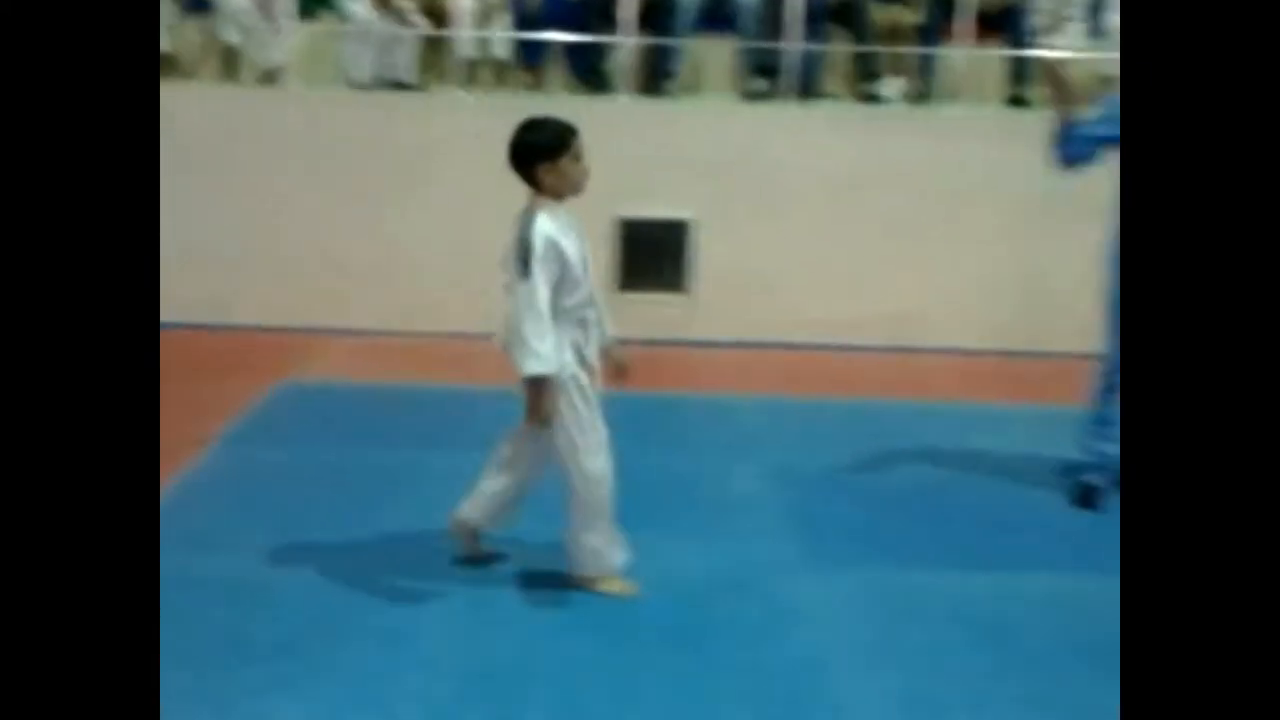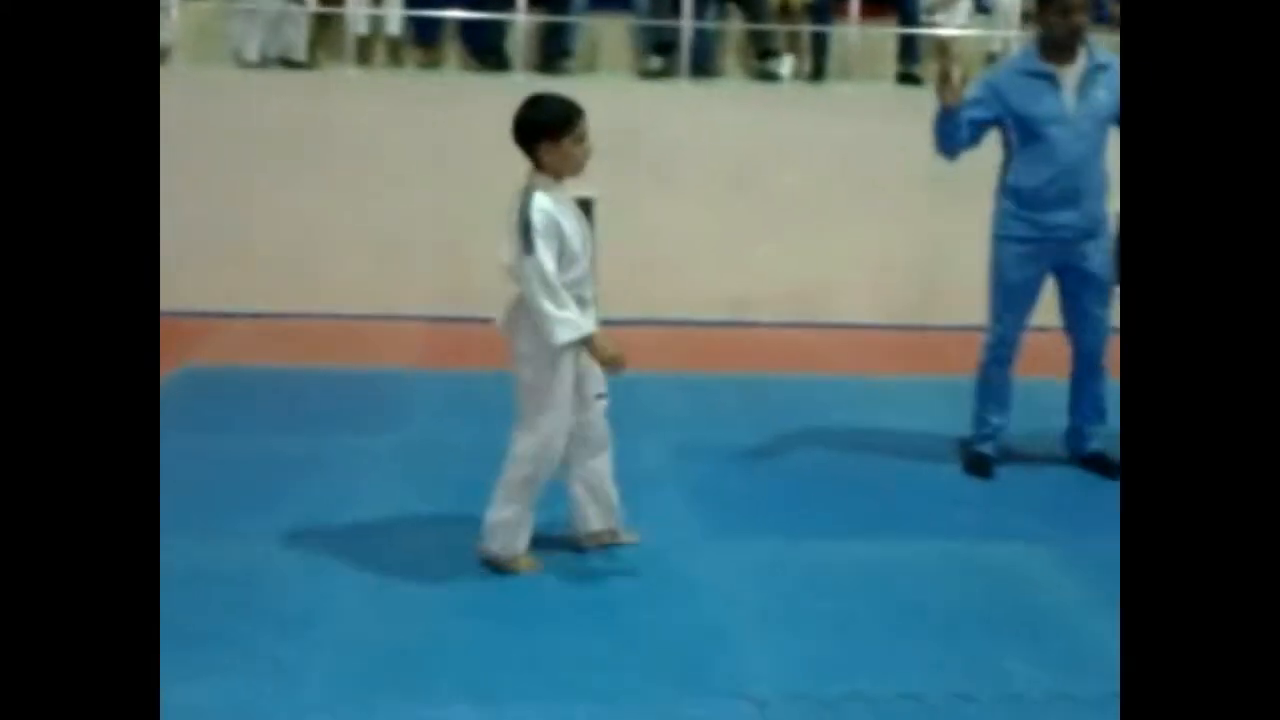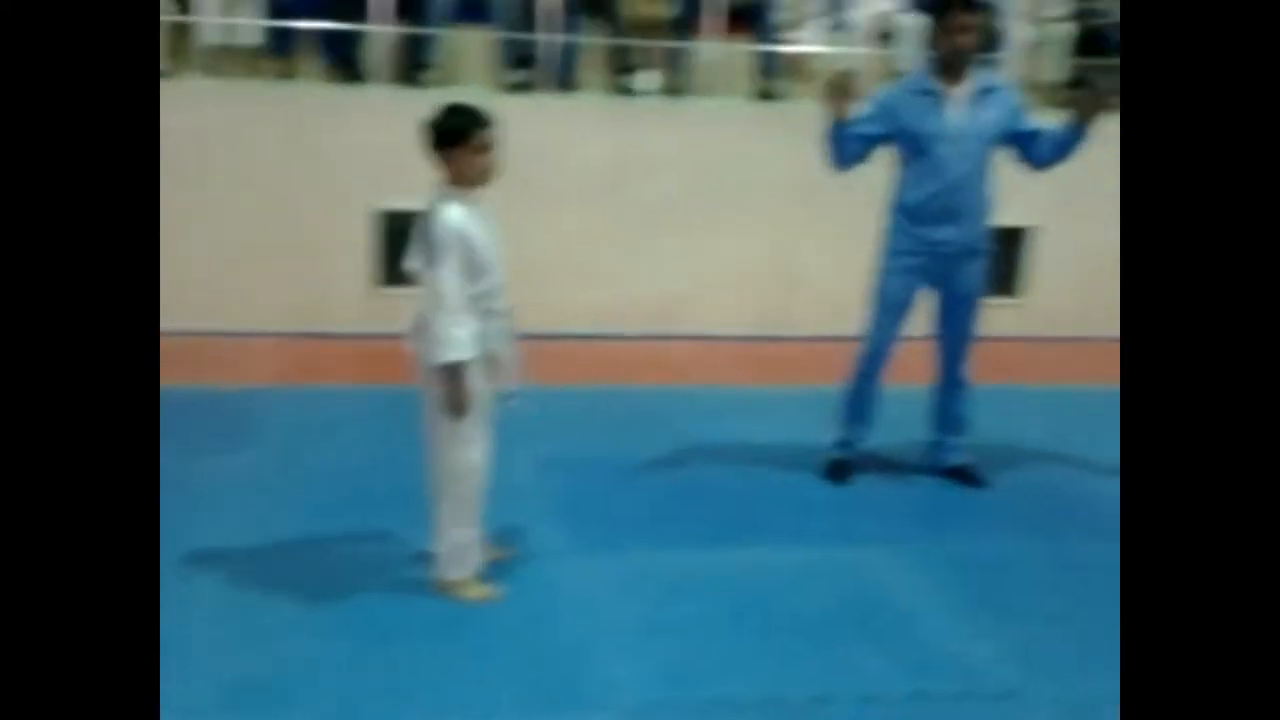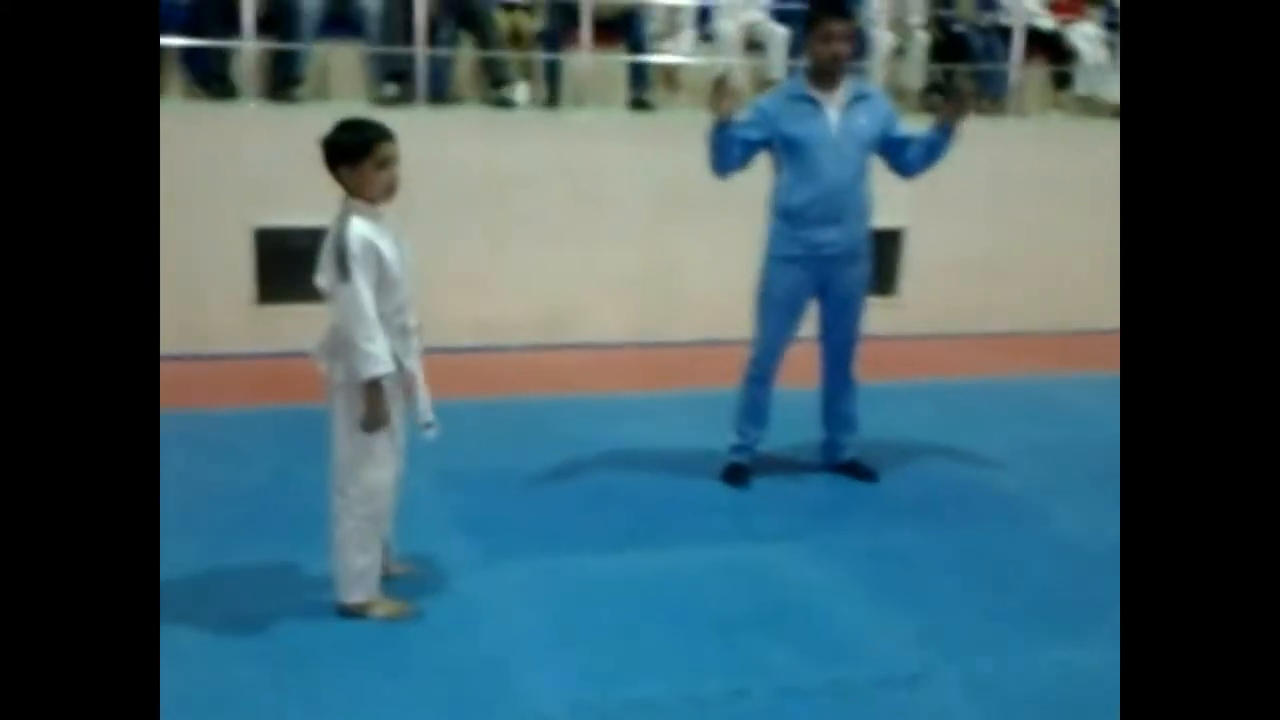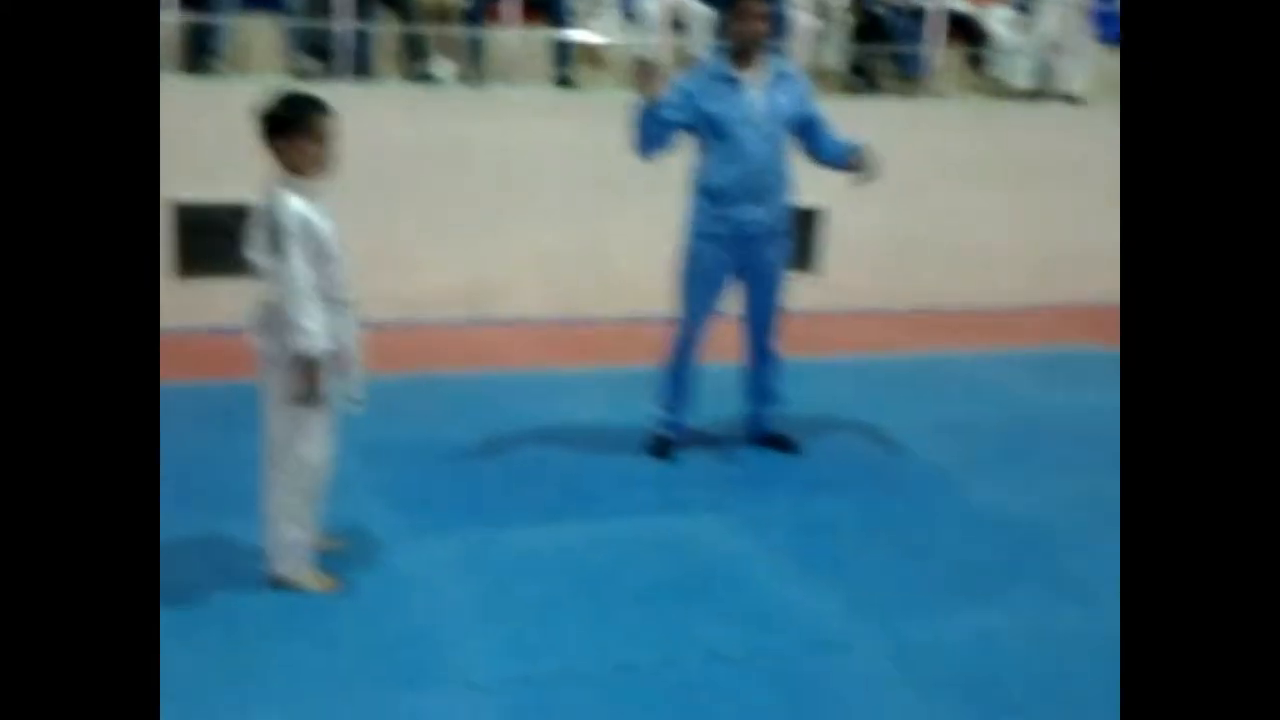
dt=0.4s
person 1, frame 1
left shoulder: (559, 221)
right shoulder: (539, 232)
right elbow: (531, 312)
left wrist: (604, 345)
right wrist: (538, 384)
left hip: (572, 355)
right hip: (555, 363)
left knee: (526, 451)
right knee: (591, 464)
left ankle: (472, 521)
right ankle: (596, 567)
person 1, frame 2
left shoulder: (557, 200)
right shoulder: (537, 209)
right elbow: (544, 288)
right wrist: (592, 342)
left hip: (571, 335)
right hip: (551, 341)
left knee: (591, 434)
right knee: (540, 441)
left ankle: (598, 523)
right ankle: (502, 541)
person 1, frame 3
left shoulder: (469, 212)
right shoulder: (446, 219)
right elbow: (443, 300)
left wrist: (497, 353)
right wrist: (453, 372)
left hip: (478, 351)
right hip: (456, 355)
left knee: (472, 455)
right knee: (461, 459)
left ankle: (466, 543)
right ankle: (456, 569)
person 1, frame 4
left shoulder: (373, 226)
right shoulder: (353, 235)
right elbow: (357, 317)
right wrist: (374, 388)
left hip: (382, 367)
right hip: (365, 373)
left knee: (383, 473)
right knee: (365, 479)
left ankle: (374, 559)
right ankle: (358, 591)
person 1, frame 5
left shoulder: (303, 202)
right shoulder: (287, 209)
right elbow: (294, 292)
left wrist: (330, 353)
right wrist: (309, 362)
left hip: (314, 343)
right hip: (298, 348)
left knee: (311, 448)
right knee: (299, 452)
left ankle: (302, 535)
right ankle: (289, 562)
person 2, frame 1
right shoulder: (1120, 105)
right elbow: (1075, 155)
right wrist: (1067, 117)
right hip: (1124, 255)
right knee: (1116, 366)
right ankle: (1096, 470)
person 2, frame 2
left shoulder: (1111, 74)
right shoulder: (1007, 79)
right elbow: (953, 144)
right wrist: (950, 108)
left hip: (1088, 235)
right hip: (1023, 233)
left knee: (1092, 343)
right knee: (1003, 341)
left ankle: (1086, 441)
right ankle: (984, 439)
person 2, frame 3
left shoulder: (1002, 98)
right shoulder: (901, 97)
left elbow: (1038, 152)
right elbow: (847, 156)
left wrist: (1077, 125)
right wrist: (841, 121)
left hip: (968, 251)
right hip: (909, 247)
left knee: (954, 357)
right knee: (877, 347)
left ankle: (948, 452)
right ankle: (846, 448)
person 2, frame 4
left shoulder: (875, 106)
right shoulder: (776, 106)
left elbow: (908, 160)
right elbow: (726, 163)
left wrist: (944, 130)
right wrist: (724, 122)
left hip: (851, 255)
right hip: (791, 254)
left knee: (841, 357)
right knee: (766, 355)
left ankle: (839, 448)
right ankle: (742, 451)
person 2, frame 5
left shoulder: (792, 82)
right shoulder: (698, 84)
left elbow: (818, 139)
right elbow: (650, 144)
left wrist: (851, 155)
right wrist: (652, 102)
left hip: (770, 231)
right hip: (715, 230)
left knee: (763, 332)
right knee: (691, 329)
left ankle: (762, 422)
right ankle: (670, 425)
